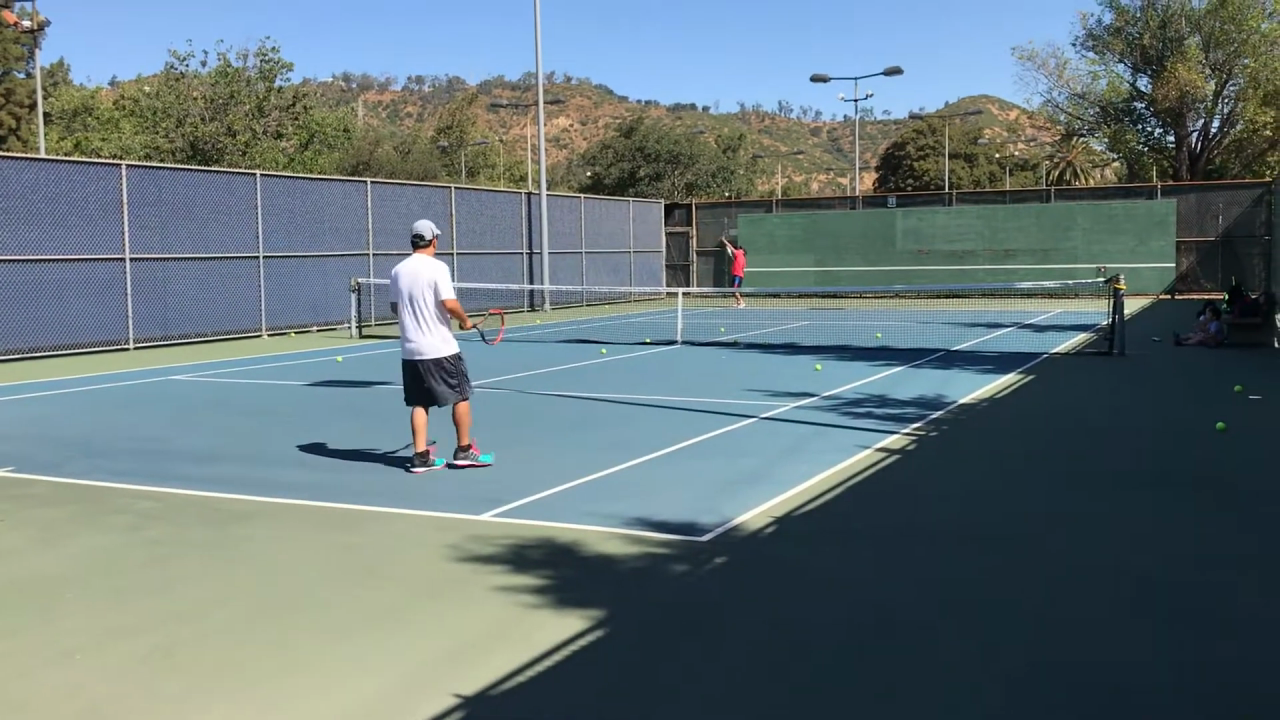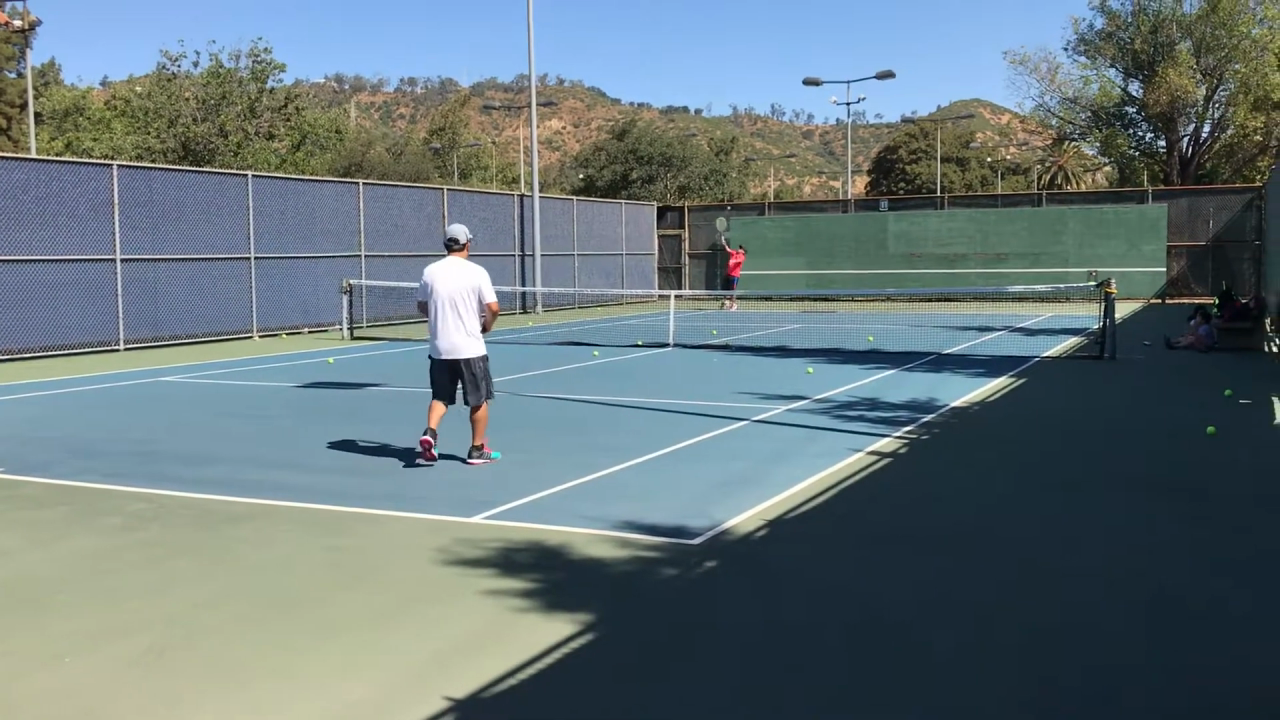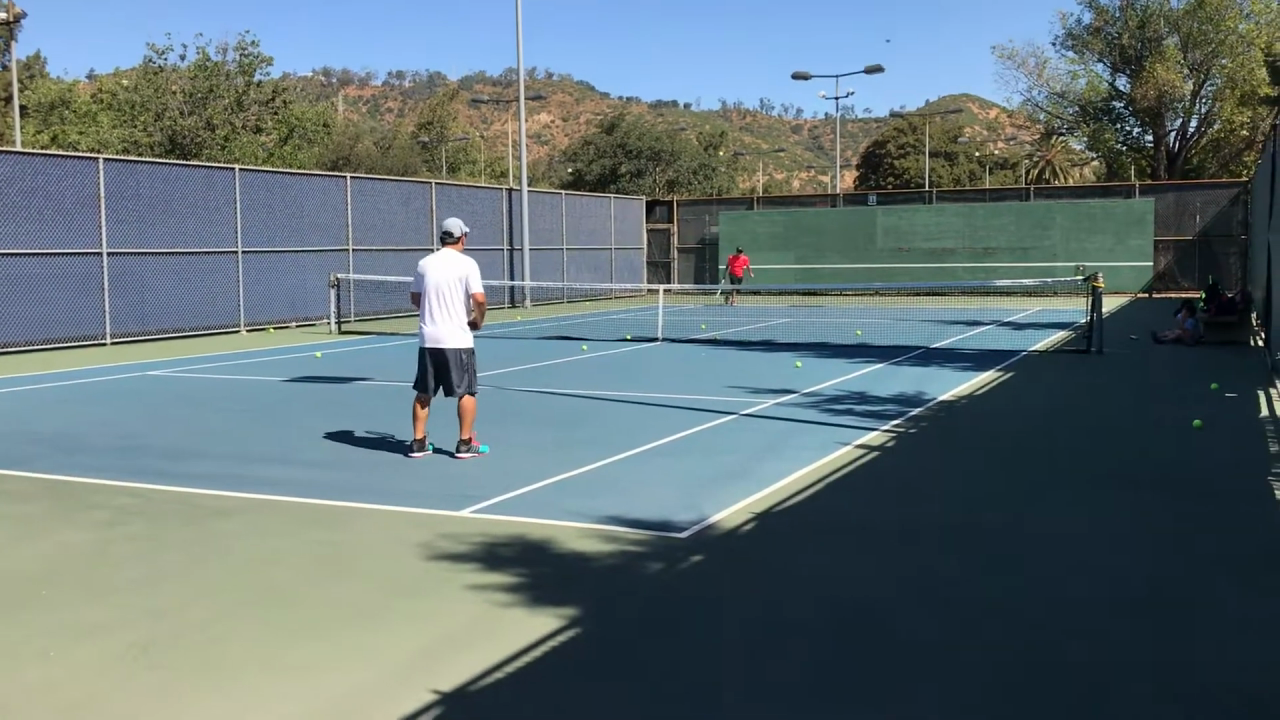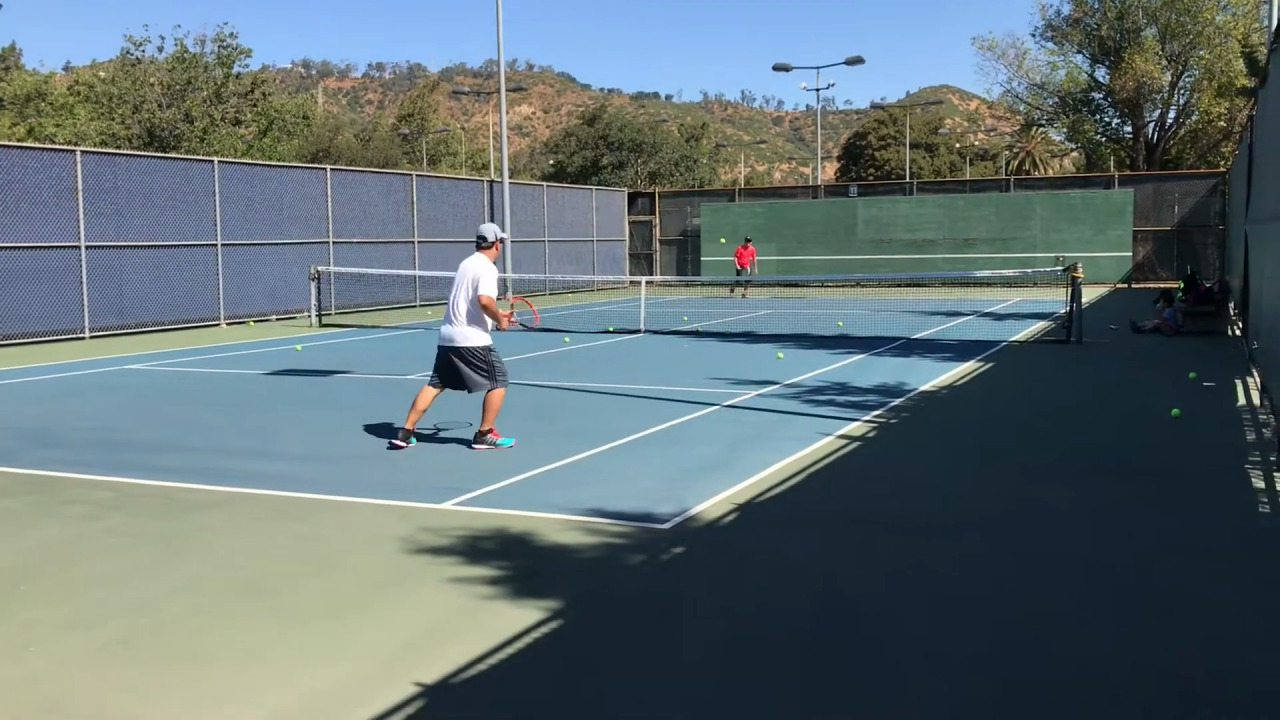
dt=0.5s
person 1, frame 1
left shoulder: (398, 270)
right shoulder: (437, 268)
left elbow: (395, 308)
right elbow: (450, 305)
right wrist: (464, 320)
left hip: (410, 350)
right hip: (440, 348)
left knee: (419, 404)
right knee: (461, 396)
left ankle: (421, 456)
right ankle: (464, 450)
person 1, frame 2
left shoulder: (430, 271)
right shoulder: (477, 272)
left elbow: (422, 307)
right elbow: (493, 308)
right wrist: (487, 325)
left hip: (440, 349)
right hip: (470, 348)
left knee: (440, 398)
right knee: (478, 400)
left ankle: (430, 433)
right ankle: (477, 449)
person 1, frame 3
left shoulder: (424, 263)
right shoulder: (467, 263)
left elbow: (415, 298)
right elbow: (479, 299)
right wrist: (478, 320)
left hip: (428, 338)
right hip: (457, 339)
left knee: (423, 392)
right knee: (466, 391)
left ankle: (418, 442)
right ankle: (465, 443)
person 1, frame 4
left shoulder: (466, 264)
right shoulder: (487, 268)
right elbow: (484, 301)
left wrist: (497, 315)
right wrist: (499, 318)
left hip: (448, 336)
right hip: (472, 339)
left knee: (435, 385)
right knee: (498, 384)
left ankle: (406, 432)
right ankle: (485, 434)
